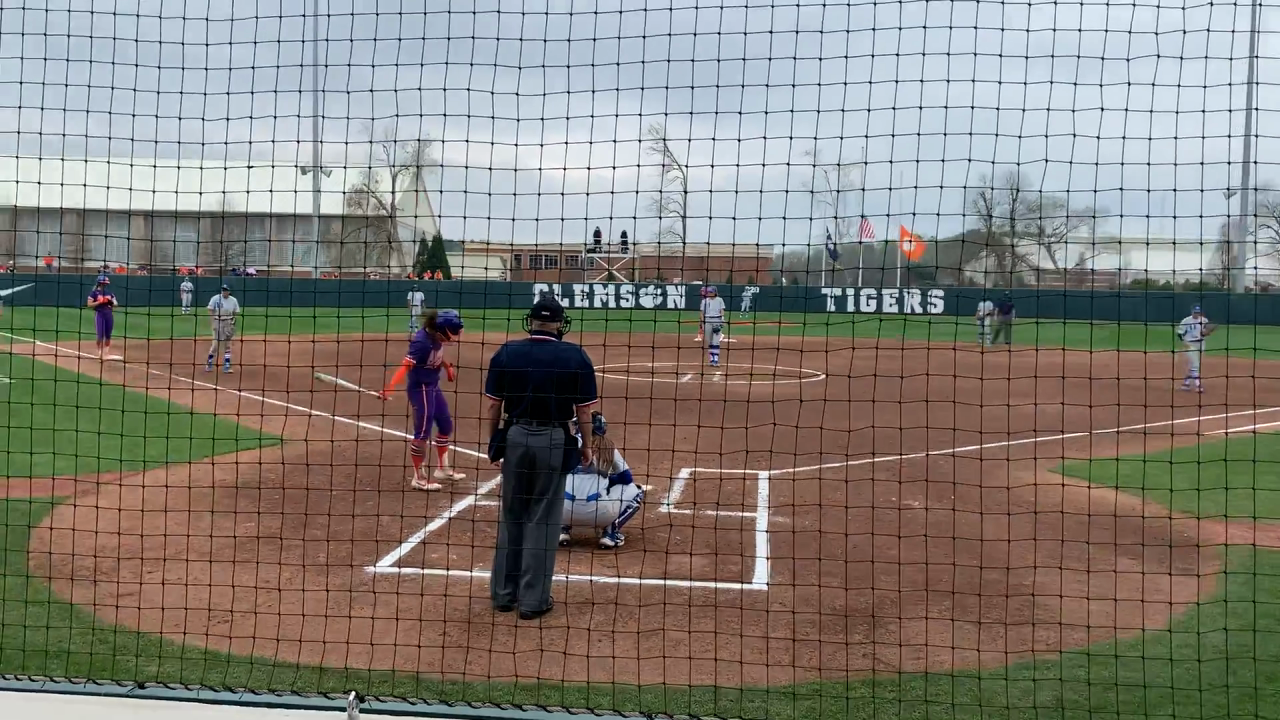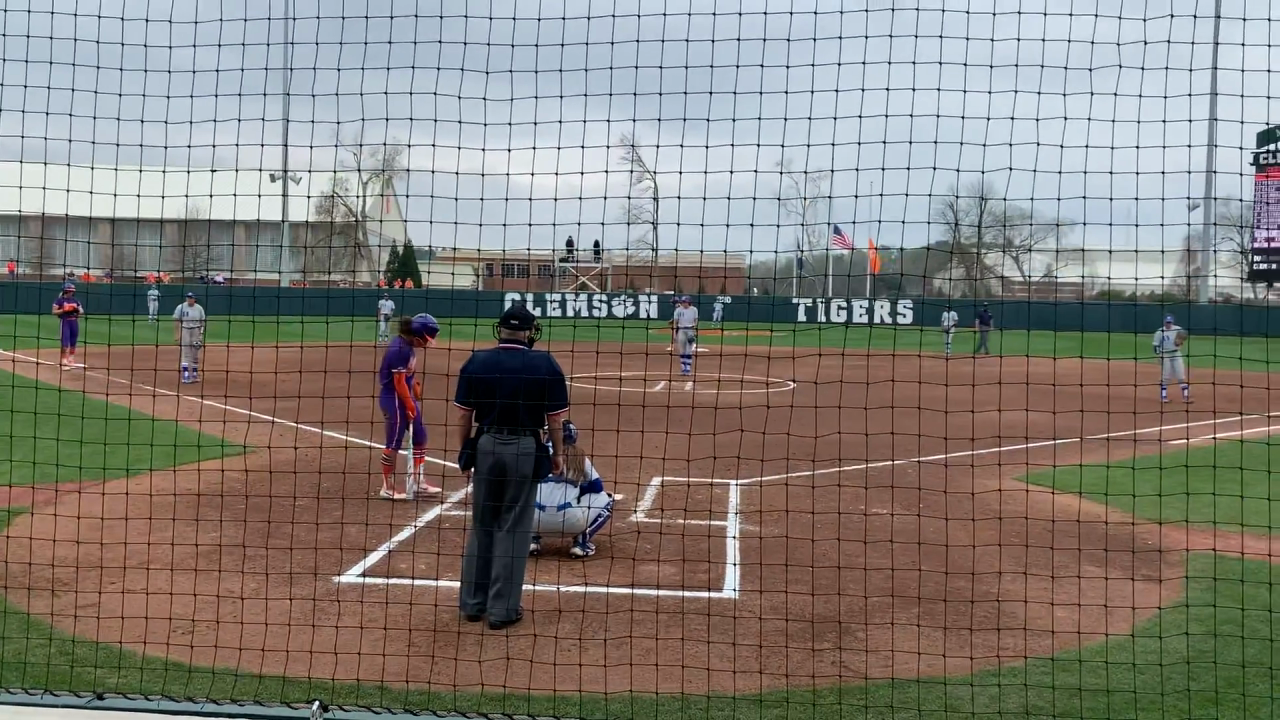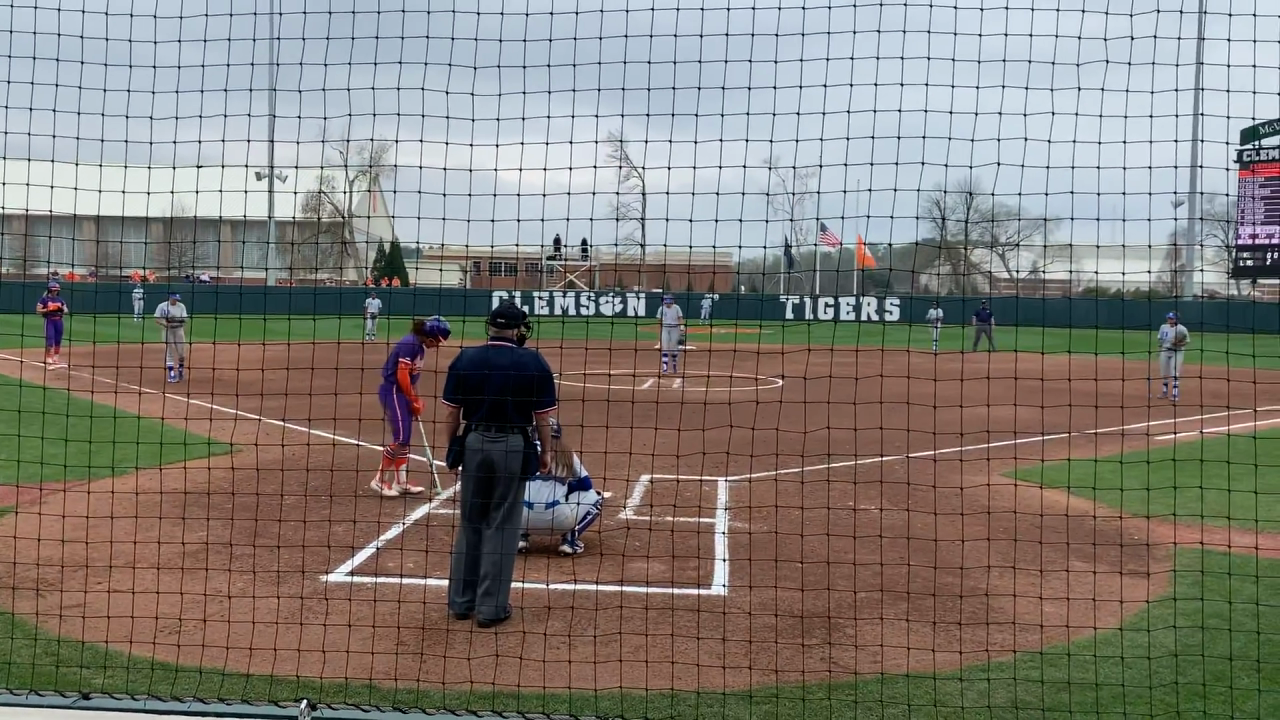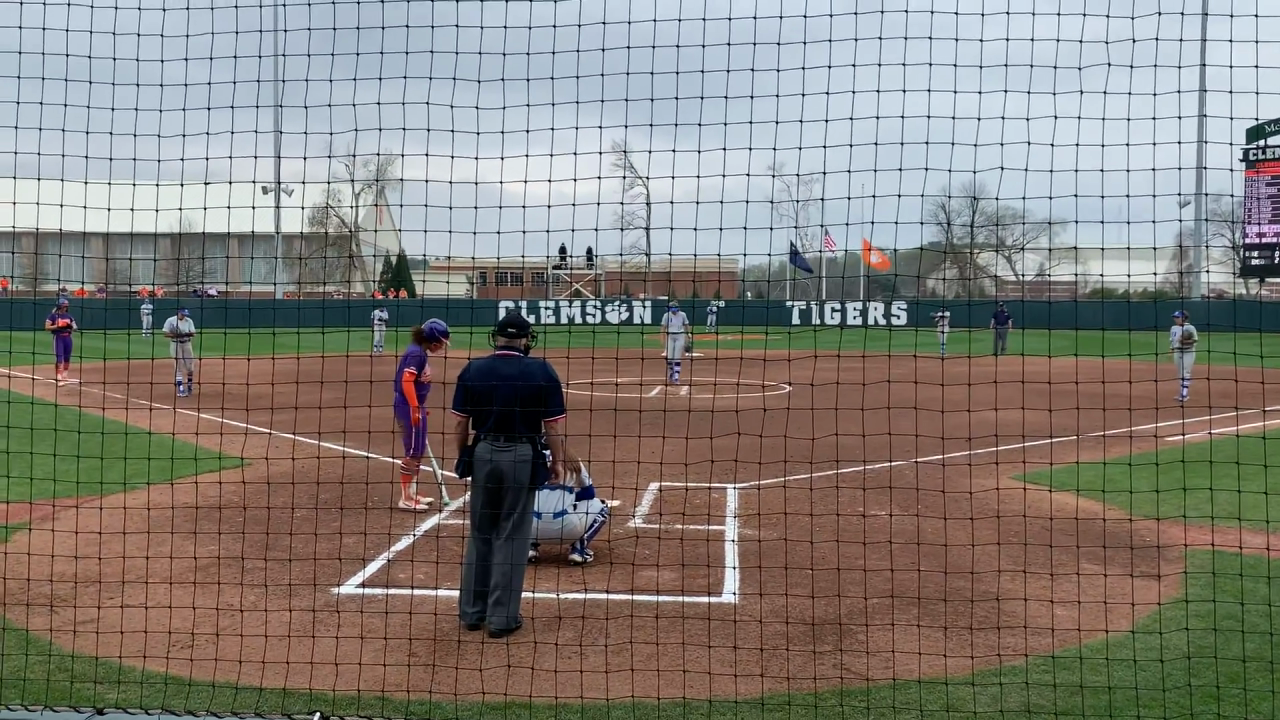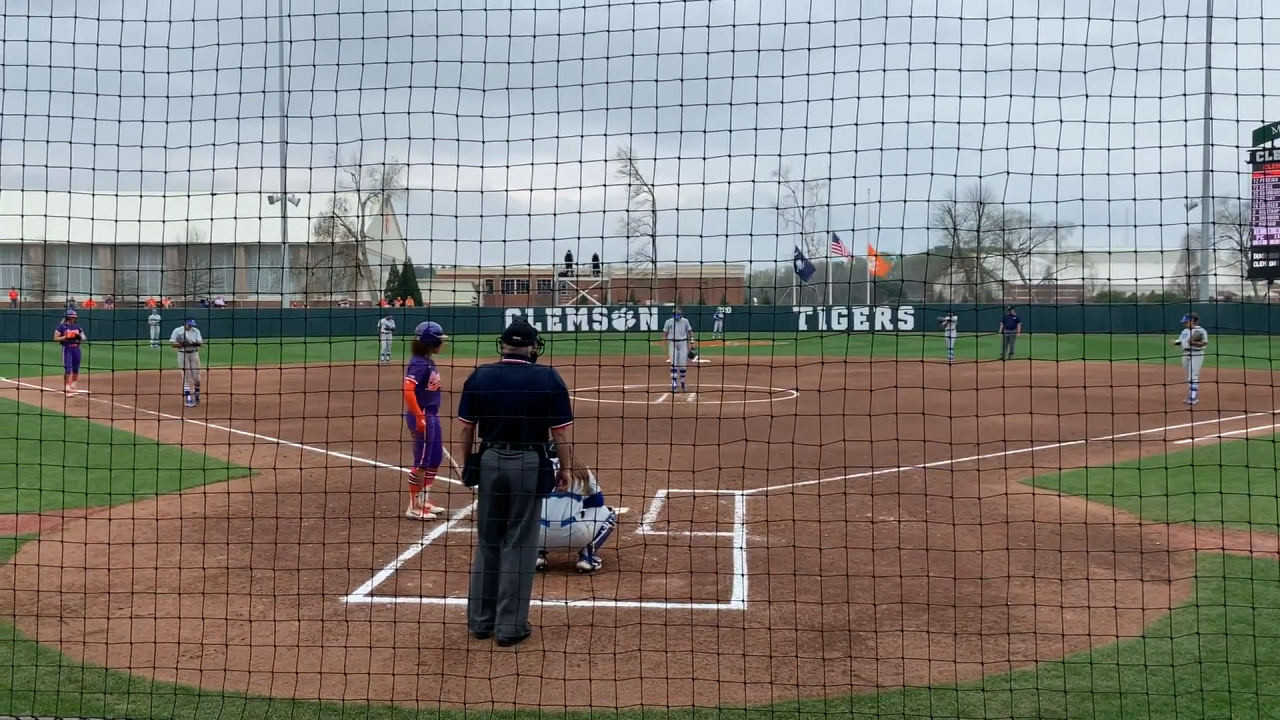
dt=0.7s
person 1, frame 1
left shoulder: (506, 352)
right shoulder: (575, 356)
left elbow: (493, 406)
right elbow: (583, 410)
left wrist: (493, 443)
right wrist: (586, 446)
left hip: (515, 437)
right hip: (554, 441)
left knee: (511, 515)
right knee: (543, 519)
left ankle: (504, 593)
right ankle: (533, 599)
person 1, frame 2
left shoulder: (476, 361)
right shoulder: (545, 364)
left elbow: (463, 415)
right elbow: (554, 418)
left wrist: (465, 452)
right wrist: (557, 453)
left hip: (485, 446)
right hip: (525, 449)
left knee: (481, 524)
right knee: (514, 528)
left ankle: (473, 602)
right ankle: (502, 609)
person 1, frame 3
left shoulder: (464, 359)
right shoulder: (533, 362)
left elbow: (452, 413)
right elbow: (542, 416)
left wrist: (453, 449)
right wrist: (545, 451)
left hip: (474, 444)
right hip: (513, 447)
left knee: (469, 523)
right knee: (502, 526)
left ankle: (461, 601)
right ankle: (491, 607)
person 1, frame 4
left shoulder: (473, 369)
right shoulder: (541, 371)
left elbow: (460, 422)
right elbow: (553, 425)
left wrist: (462, 458)
right wrist: (557, 461)
left hip: (483, 454)
right hip: (522, 457)
left knee: (479, 533)
right knee: (512, 536)
left ankle: (472, 611)
right ankle: (502, 617)
person 1, frame 5
left shoulder: (479, 376)
right shoulder: (548, 378)
left elbow: (466, 428)
right elbow: (561, 431)
left wrist: (468, 465)
right wrist: (565, 467)
left hip: (489, 461)
right hip: (529, 464)
left knee: (487, 542)
right knee: (519, 544)
left ankle: (481, 620)
right ankle: (510, 625)
person 2, frame 1
left shoulder: (436, 336)
right shoulder: (422, 341)
right elbow: (405, 366)
left wrist: (447, 366)
right wrist: (389, 388)
left hip: (433, 387)
right hip: (421, 389)
left knee: (446, 426)
right knee: (423, 433)
left ankle: (443, 469)
right ankle: (419, 478)
person 2, frame 2
left shoulder: (407, 344)
right shoulder: (400, 348)
right elbow: (399, 382)
left wrist: (415, 385)
right wrist: (410, 406)
left hip: (406, 397)
right hip: (394, 398)
left knee: (420, 438)
right knee: (394, 443)
left ankle: (418, 483)
right ankle: (387, 488)
person 2, frame 3
left shoulder: (419, 346)
right shoulder: (410, 344)
right elbow: (402, 374)
left wrist: (416, 399)
right wrist: (413, 400)
left hip: (402, 393)
right hip: (392, 392)
left knee: (405, 439)
right knee: (400, 438)
left ankle: (400, 482)
right ankle: (379, 481)
person 2, frame 4
left shoulder: (421, 353)
right shoulder: (416, 353)
right elbow: (406, 382)
right wrist: (415, 409)
left hip: (415, 406)
right hip: (408, 406)
left knee: (418, 452)
right knee: (412, 452)
left ankle: (412, 494)
right ankle: (406, 499)
person 2, frame 5
left shoulder: (428, 362)
right shoulder: (420, 364)
right elbow: (407, 390)
right wrist: (419, 417)
left hip: (432, 416)
right hip: (422, 416)
left knee: (435, 459)
right knee: (421, 462)
left ankle: (423, 502)
right ankle: (414, 507)
